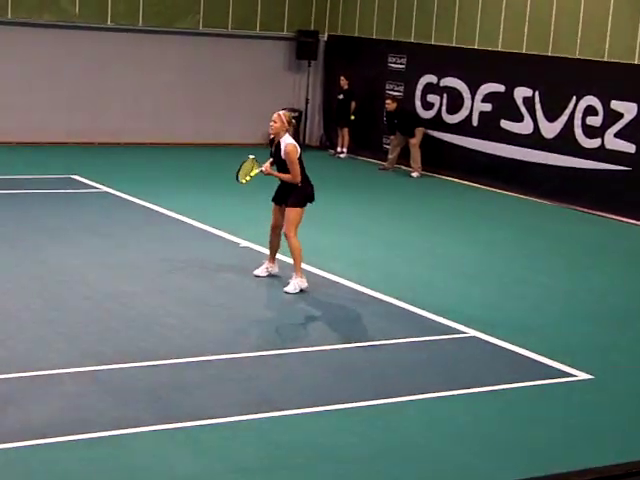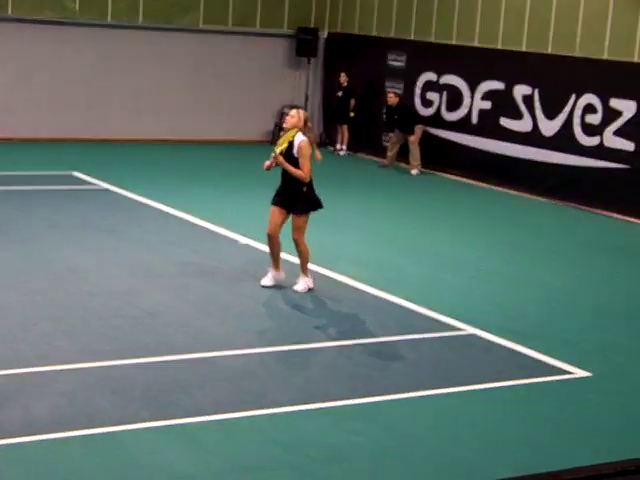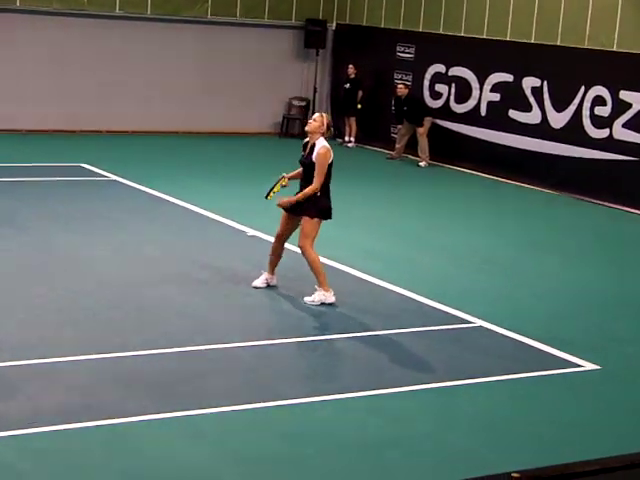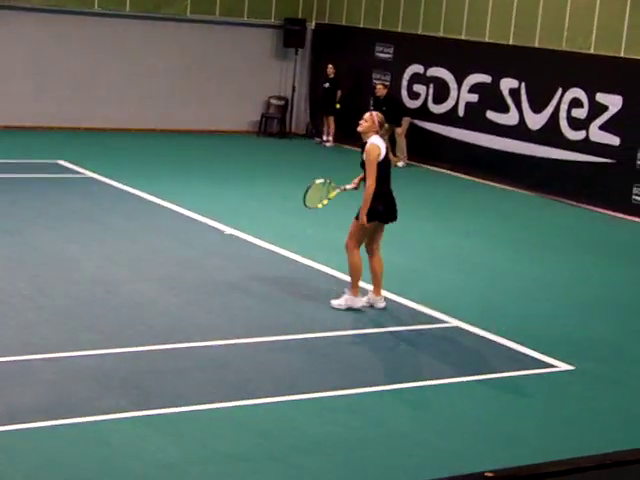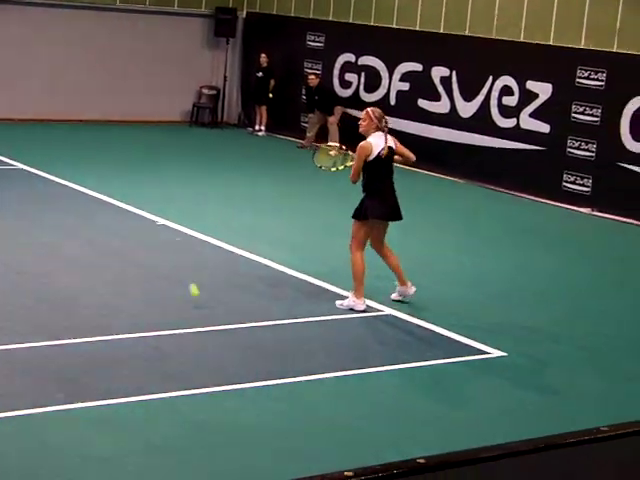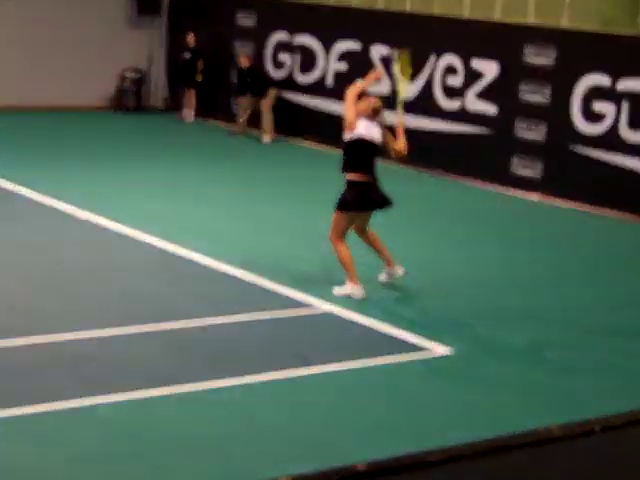
dt=0.7s
person 1, frame 1
left shoulder: (289, 146)
right shoulder: (275, 140)
left elbow: (296, 178)
left wrist: (272, 172)
right wrist: (270, 163)
left hip: (298, 190)
right hip: (285, 188)
left knee: (290, 233)
right knee: (275, 228)
left ankle: (299, 278)
right ankle: (271, 264)
person 1, frame 2
left shoulder: (302, 143)
right shoulder: (284, 138)
left elbow: (305, 176)
left wrist: (283, 163)
right wrist: (273, 162)
left hip: (301, 195)
right hip: (285, 191)
left knee: (297, 238)
right knee: (271, 232)
left ankle: (305, 277)
right ankle: (276, 271)
person 1, frame 3
left shoulder: (322, 149)
right shoulder: (308, 143)
left elbow: (316, 185)
left wrist: (291, 200)
right wrist: (290, 175)
left hip: (317, 201)
right hip: (305, 196)
left knee: (305, 244)
right knee: (280, 237)
left ankle: (325, 291)
right ankle: (269, 276)
person 1, frame 4
left shoulder: (371, 146)
right shoulder: (378, 143)
left elbow: (371, 185)
left wrist: (363, 213)
right wrist: (360, 179)
left hip: (377, 203)
right hip: (386, 201)
left knee: (352, 245)
right knee: (372, 248)
left ankle: (353, 296)
right ankle: (376, 296)
person 1, frame 5
left shoulder: (365, 146)
right shoulder: (390, 140)
left elbow: (354, 179)
right elbow: (411, 158)
left wrist: (356, 164)
left hip: (374, 201)
right hip: (390, 199)
left knee: (356, 248)
right knee: (379, 245)
left ankle: (357, 299)
right ankle: (404, 286)
person 1, frame 6
left shoulder: (352, 122)
right shoulder: (381, 133)
left elbow: (351, 92)
right elbow: (401, 152)
left wrist: (370, 79)
right wrist: (401, 128)
left hip: (355, 190)
right hip: (369, 188)
left knee: (337, 238)
right knee: (361, 229)
left ankle: (354, 285)
right ankle: (392, 266)
